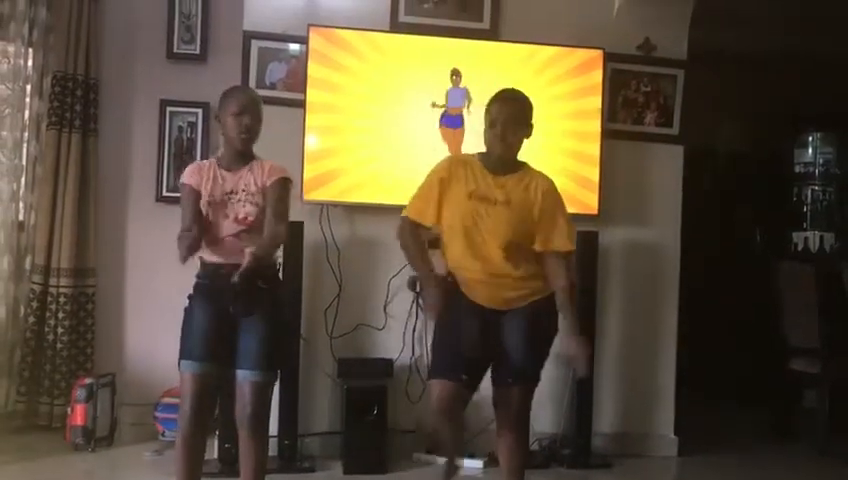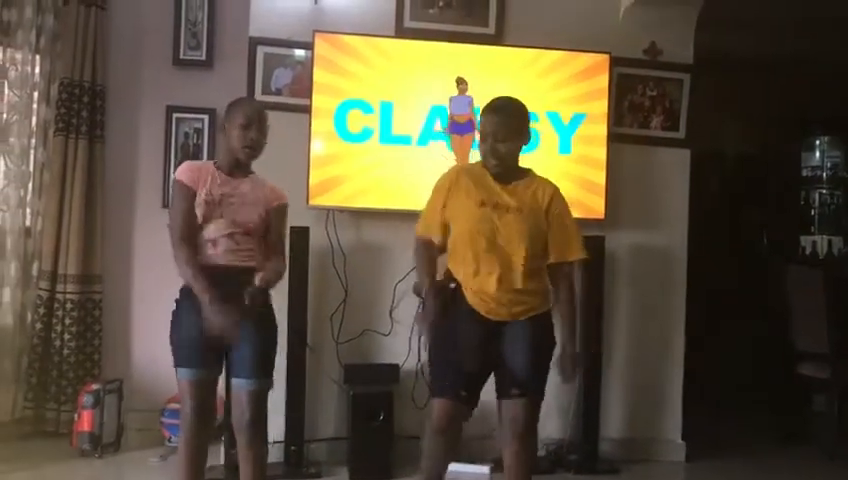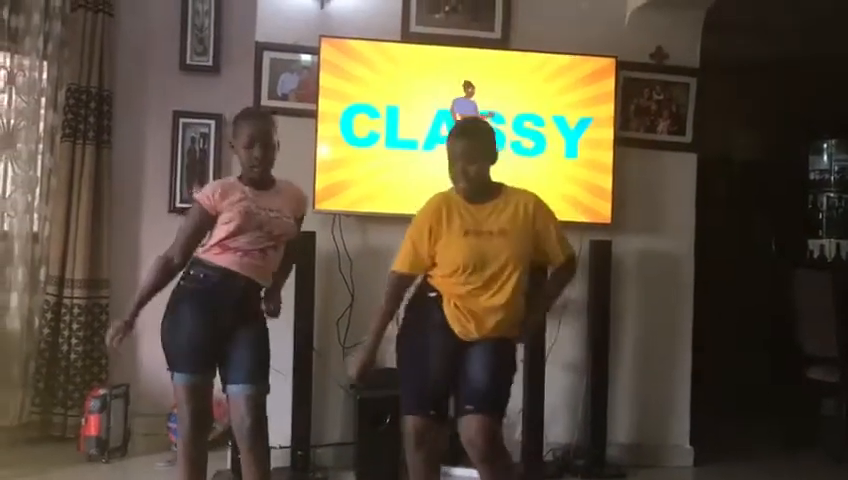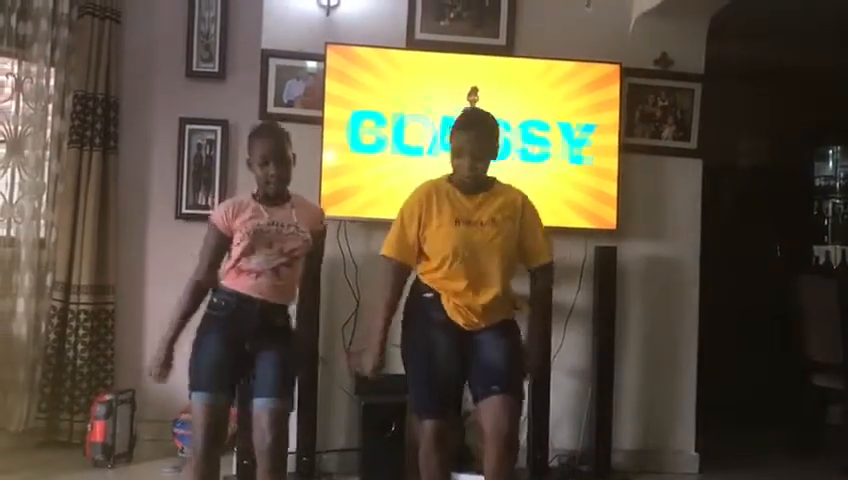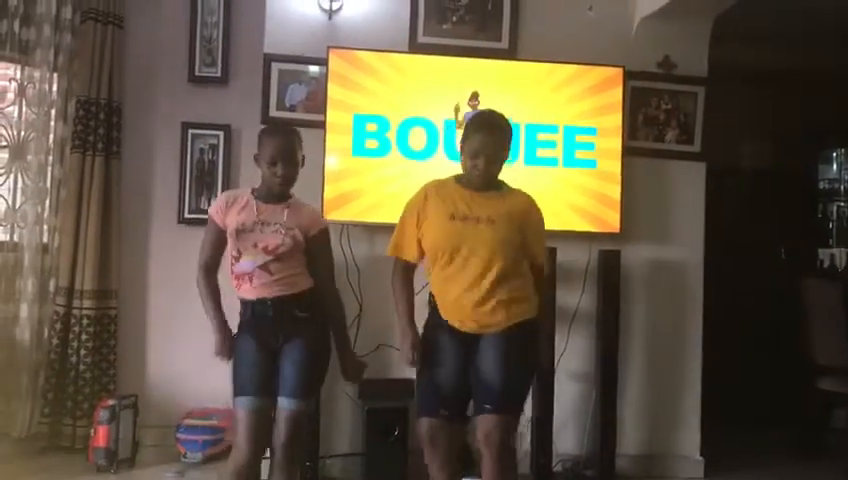
dt=0.3s
person 1, frame 1
left shoulder: (540, 188)
right shoulder: (451, 170)
left elbow: (556, 261)
right elbow: (408, 227)
left wrist: (573, 330)
right wrist: (429, 280)
left hip: (526, 307)
right hip: (465, 300)
left knee: (513, 409)
right knee: (444, 398)
person 1, frame 2
left shoulder: (546, 195)
right shoulder: (456, 181)
left elbow: (560, 271)
right elbow: (424, 243)
left wrist: (569, 341)
right wrist: (429, 296)
left hip: (526, 318)
right hip: (465, 310)
left knee: (519, 423)
right knee: (443, 415)
person 1, frame 3
left shoulder: (527, 207)
right shoulder: (437, 209)
left elbow: (565, 262)
right elbow: (400, 278)
left wrist: (533, 314)
right wrist: (370, 345)
left hip: (493, 335)
right hip: (433, 323)
left knee: (479, 436)
right knee: (418, 430)
person 1, frame 4
left shoulder: (515, 204)
right shoulder: (427, 197)
left elbow: (542, 271)
right elbow: (397, 269)
left wrist: (536, 336)
right wrist: (378, 339)
left hip: (494, 324)
right hip: (433, 319)
left knee: (501, 425)
right knee: (434, 429)
person 1, frame 5
left shoulder: (522, 207)
right shoulder: (430, 196)
left elbow: (537, 270)
right elbow: (402, 265)
left wrist: (532, 331)
right wrist: (406, 327)
left hip: (508, 329)
right hip: (447, 327)
left knee: (494, 435)
right knee: (434, 432)
person 2, frame 1
left shoulder: (273, 174)
right shoulder: (197, 173)
left elbow: (276, 233)
right elbow: (189, 231)
left wrist: (257, 255)
right wrist: (190, 240)
left hip: (260, 291)
right hip: (210, 290)
left knee: (253, 411)
right knee: (193, 405)
person 2, frame 2
left shoulder: (271, 195)
right shoulder: (192, 174)
left elbow: (275, 255)
right elbow: (180, 244)
left wrist: (265, 280)
right wrist: (210, 300)
left hip: (250, 299)
right hip: (199, 297)
left knee: (251, 418)
right knee: (195, 413)
person 2, frame 3
left shoulder: (294, 198)
right shoulder: (219, 193)
right elbow: (173, 256)
left wrist: (273, 290)
right wrist: (130, 314)
left hip: (246, 308)
right hip: (198, 297)
left knee: (251, 423)
right knee: (193, 419)
person 2, frame 4
left shoulder: (312, 217)
right shoulder: (230, 212)
left elbow: (309, 281)
right elbow: (201, 280)
right wrist: (167, 342)
left hip: (273, 330)
right hip: (223, 322)
left knee: (271, 442)
right knee: (205, 438)
person 2, frame 5
left shoulder: (309, 219)
right shoulder: (228, 205)
left elbow: (327, 287)
right elbow: (206, 268)
left wrist: (345, 349)
right wrist: (218, 324)
left hip: (302, 324)
right hip: (253, 324)
left knee: (287, 440)
right knee: (249, 443)
